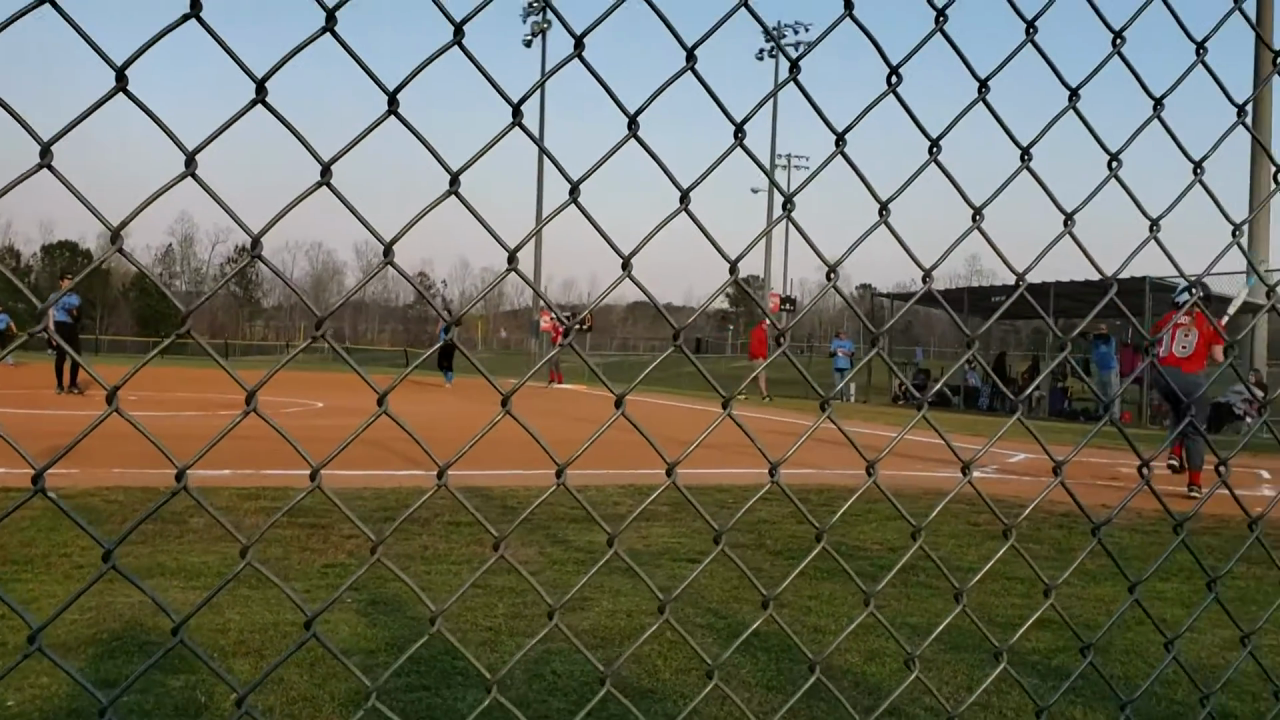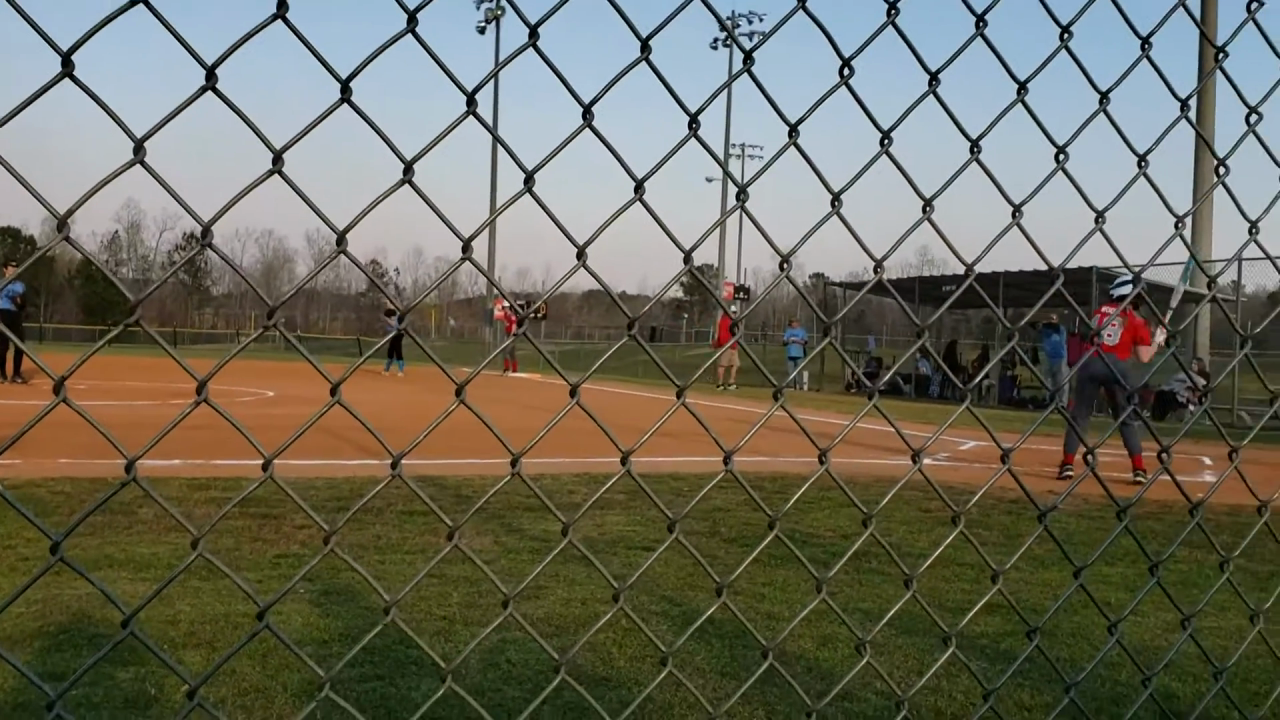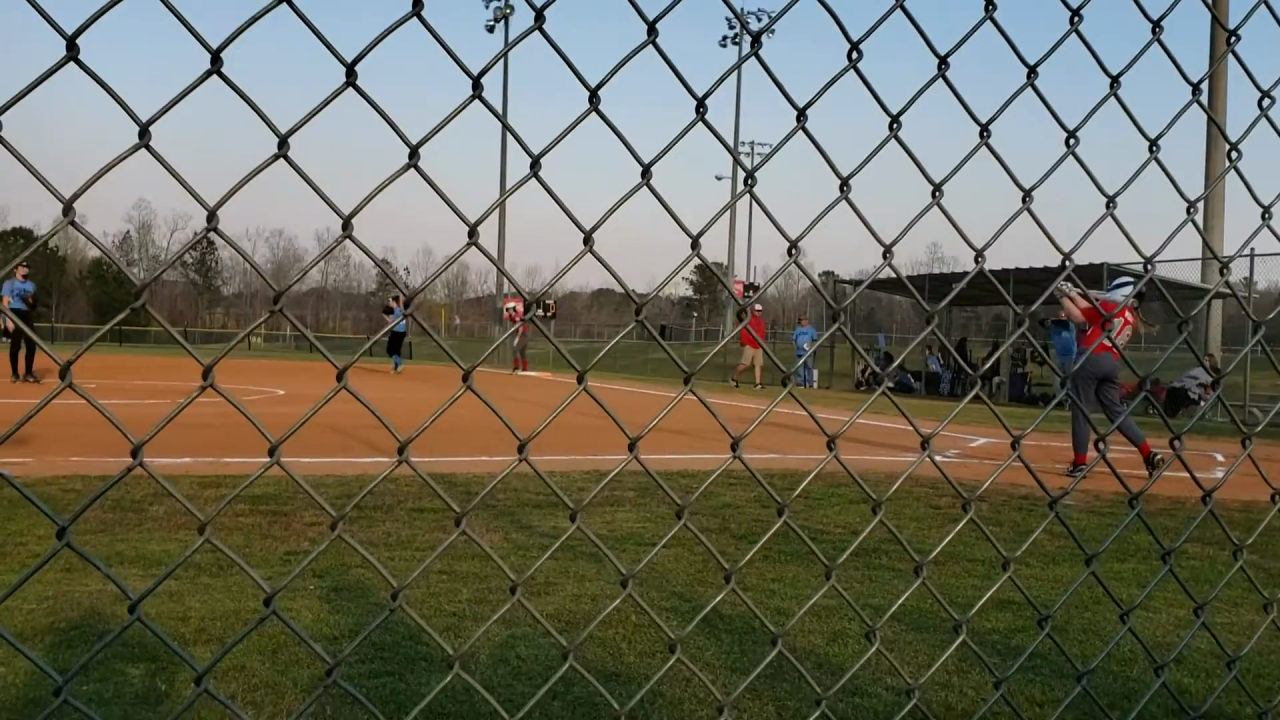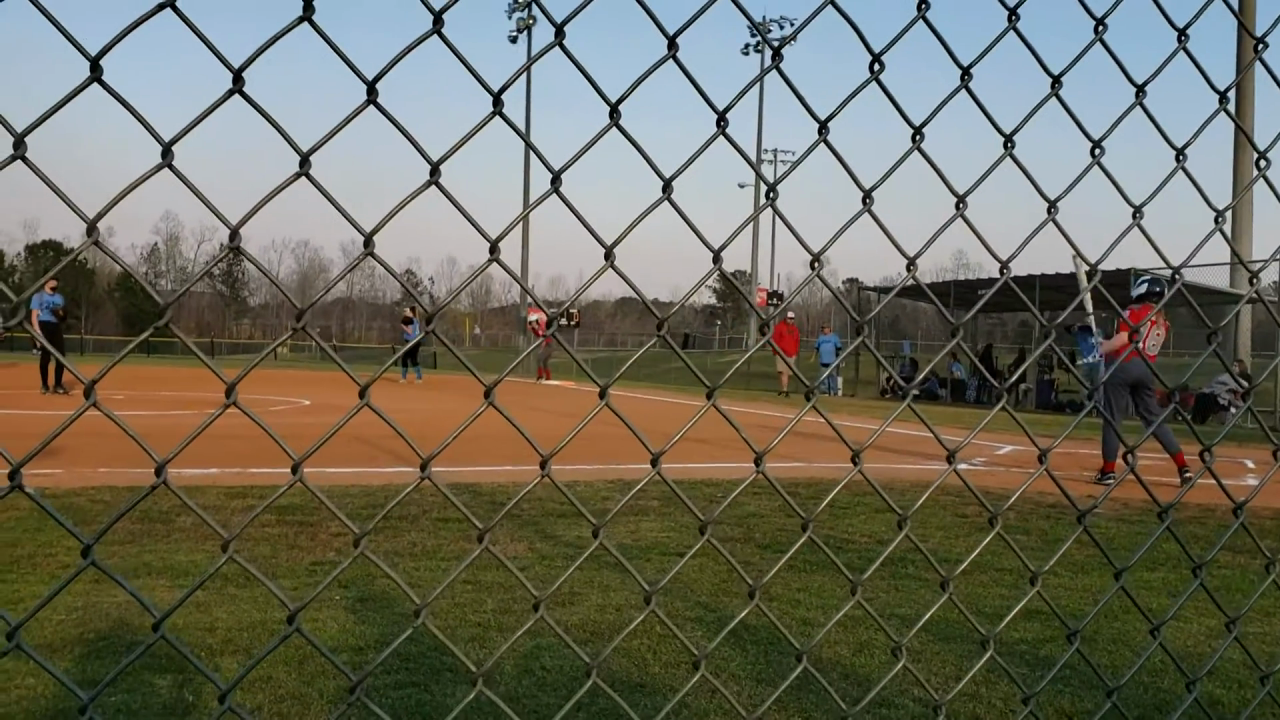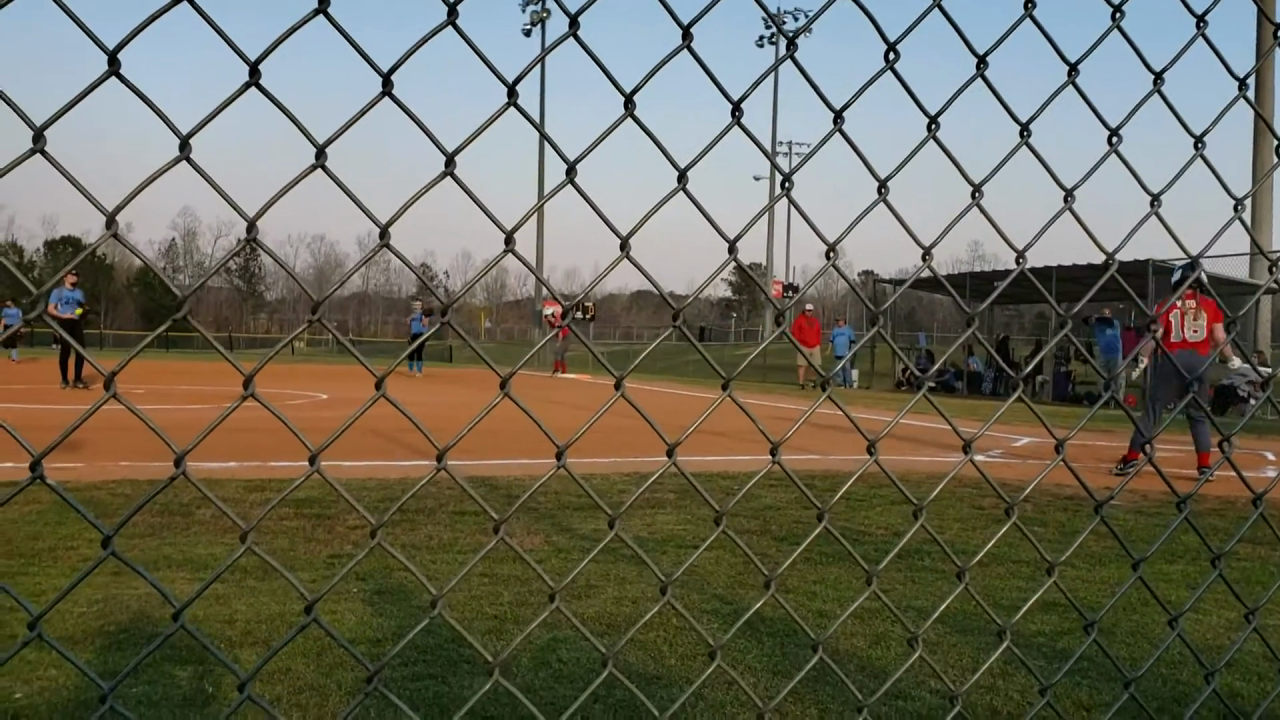
dt=0.4s
person 1, frame 1
left shoulder: (1166, 319)
right shoulder: (1210, 324)
left elbow: (1152, 348)
right elbow: (1219, 357)
right wrist: (1205, 348)
left hip: (1163, 375)
right hip: (1191, 379)
left knee: (1179, 414)
right knee: (1192, 430)
left ankle: (1174, 456)
right ankle: (1194, 484)
person 1, frame 2
left shoulder: (1101, 310)
right shoulder: (1137, 321)
right elbow: (1144, 357)
right wrist: (1158, 341)
left hip: (1091, 364)
right hip: (1118, 369)
left knee: (1079, 415)
right knee: (1127, 420)
left ankle: (1067, 465)
right ankle: (1139, 469)
person 1, frame 3
left shoulder: (1109, 305)
right shoulder: (1131, 316)
left elbow: (1078, 318)
right elbow: (1091, 311)
left wrist: (1063, 296)
right wrist: (1072, 293)
left hip: (1090, 360)
right hip: (1111, 364)
left knee: (1080, 412)
right knee: (1117, 413)
left ankle: (1079, 463)
right ankle: (1149, 454)
person 1, frame 4
left shoulder: (1134, 311)
right shoulder: (1164, 321)
left elbow: (1122, 340)
left wrist: (1100, 350)
right wrist: (1107, 346)
left hip: (1122, 368)
right hip: (1147, 372)
left knee: (1112, 420)
right knee: (1154, 421)
left ankle: (1108, 471)
right ankle: (1184, 468)
person 1, frame 5
left shoulder: (1167, 305)
right shoulder: (1210, 304)
left elbow: (1154, 335)
right elbow: (1220, 337)
left wrist: (1141, 360)
right wrist: (1230, 357)
left hip: (1171, 362)
right hip: (1200, 363)
left knee: (1152, 411)
right knee: (1199, 415)
left ankle: (1130, 459)
right ankle: (1204, 467)
